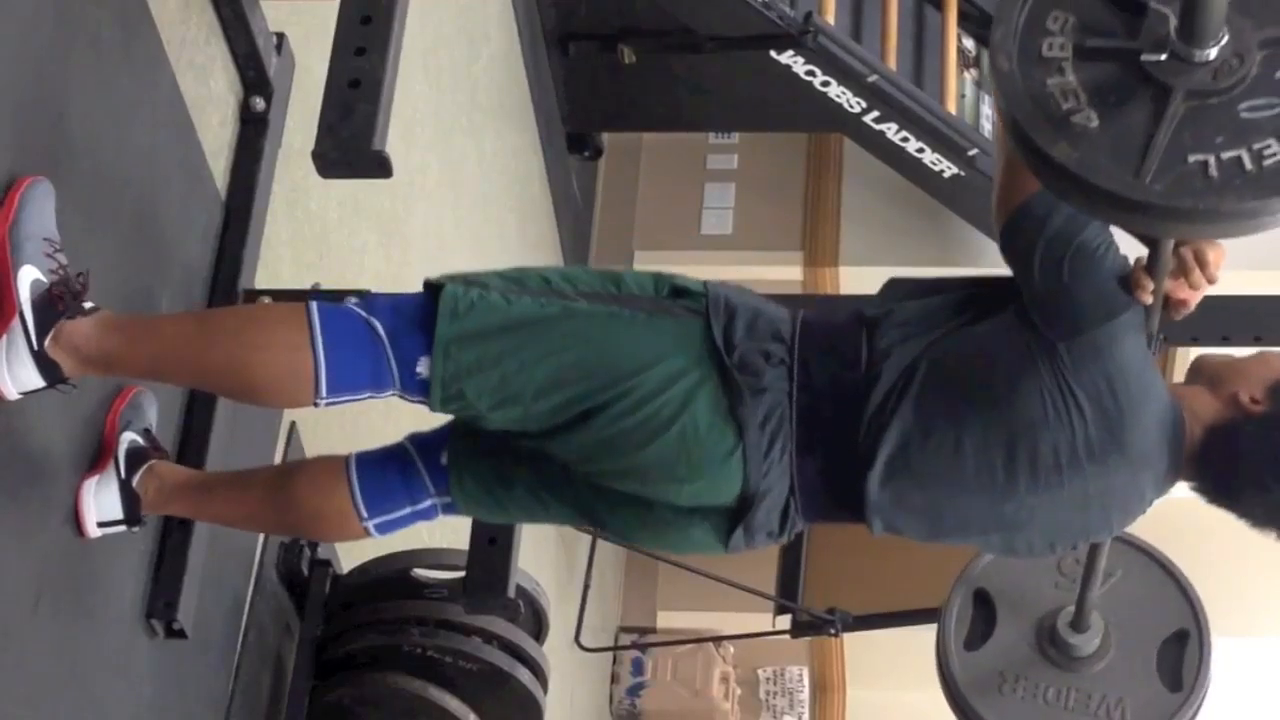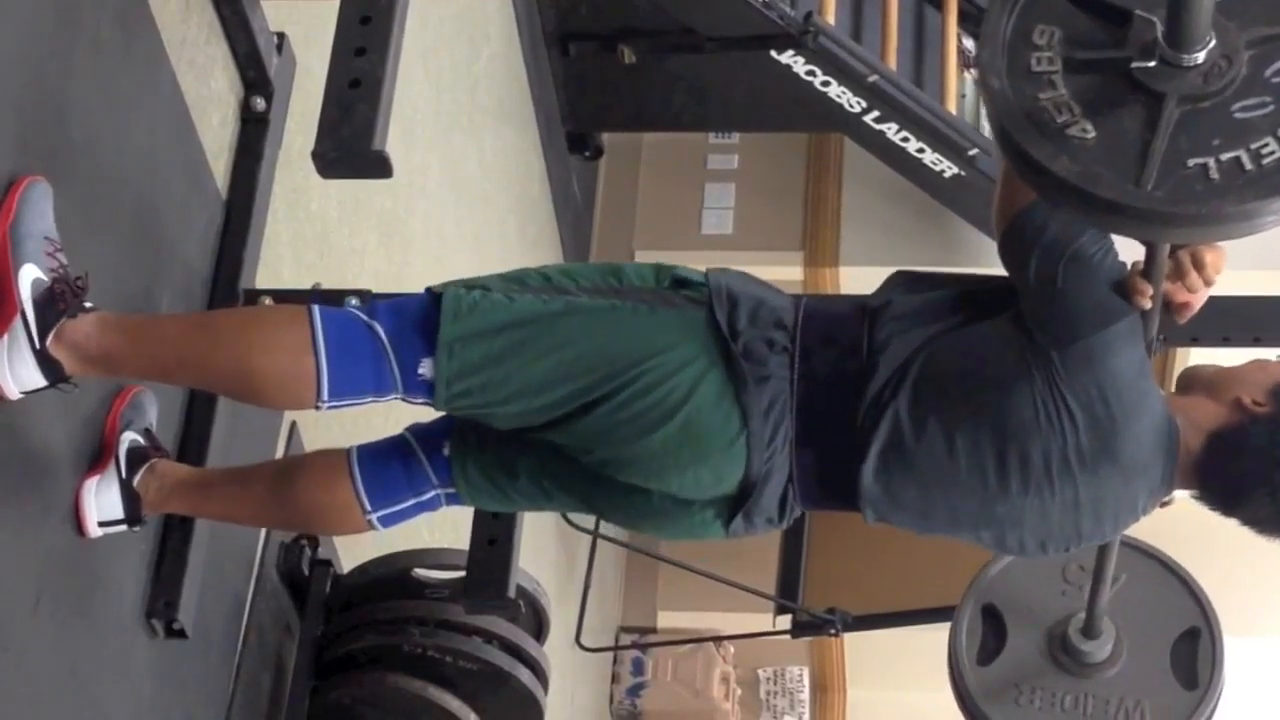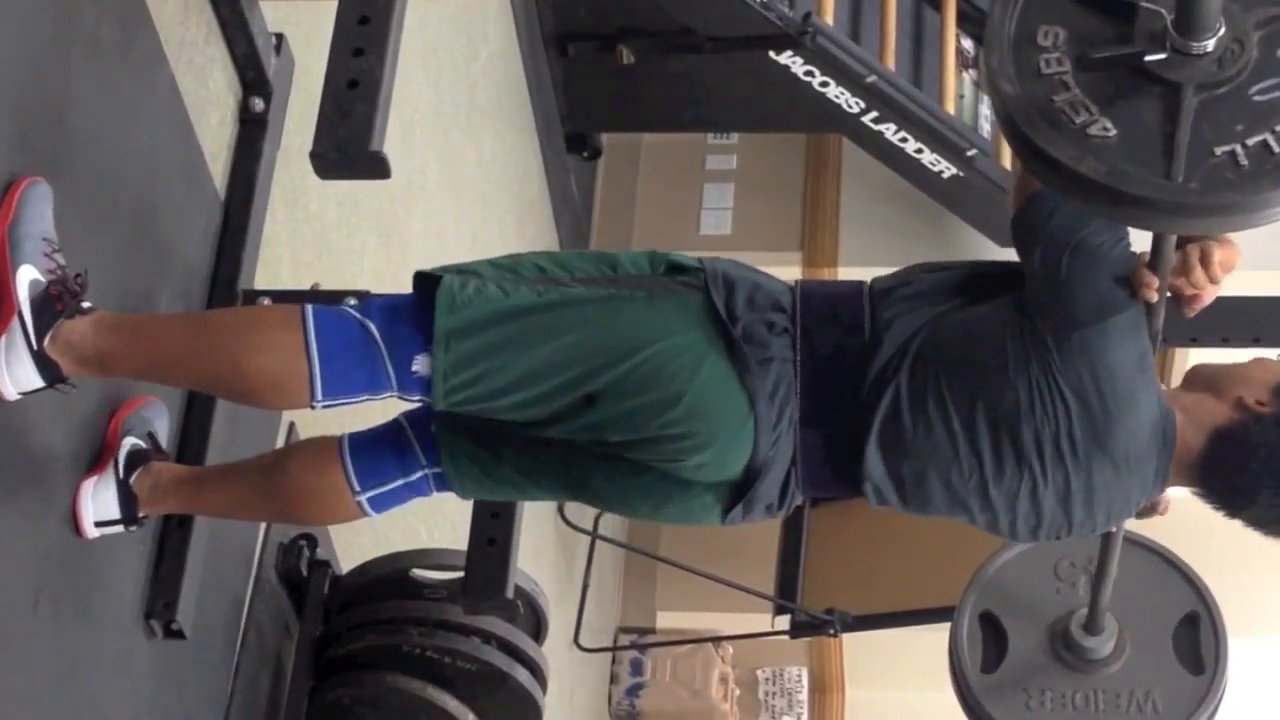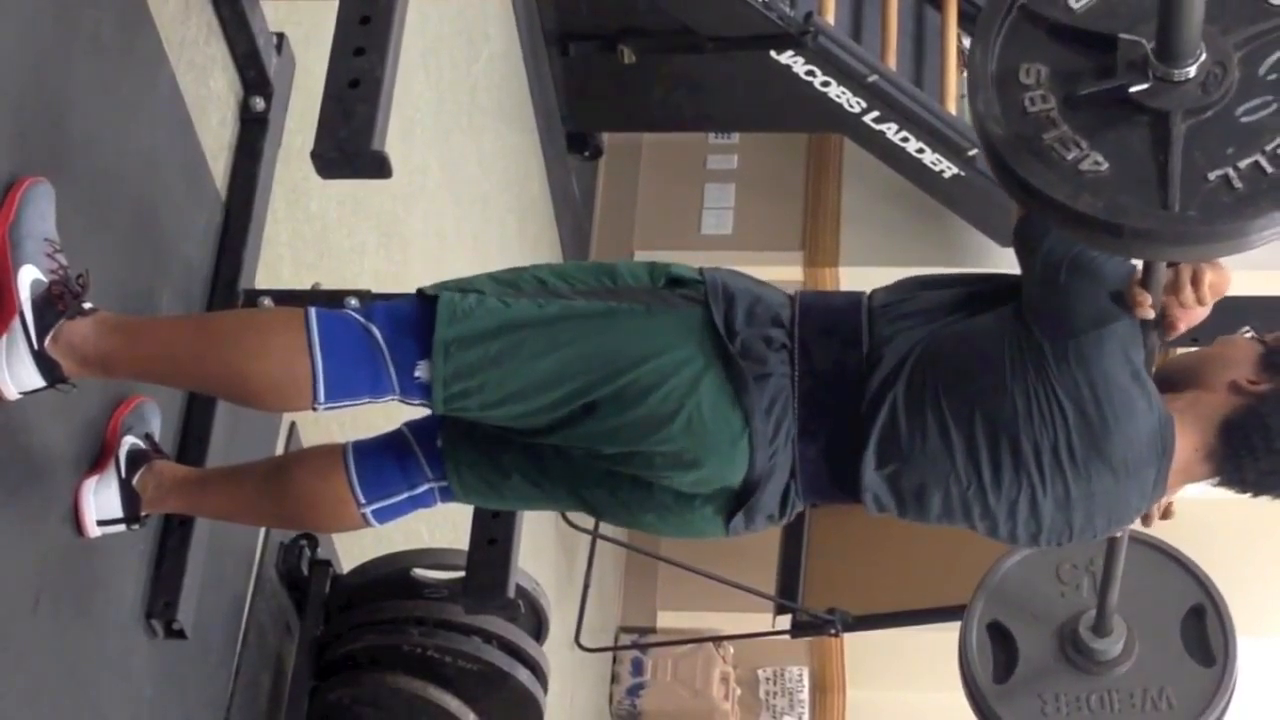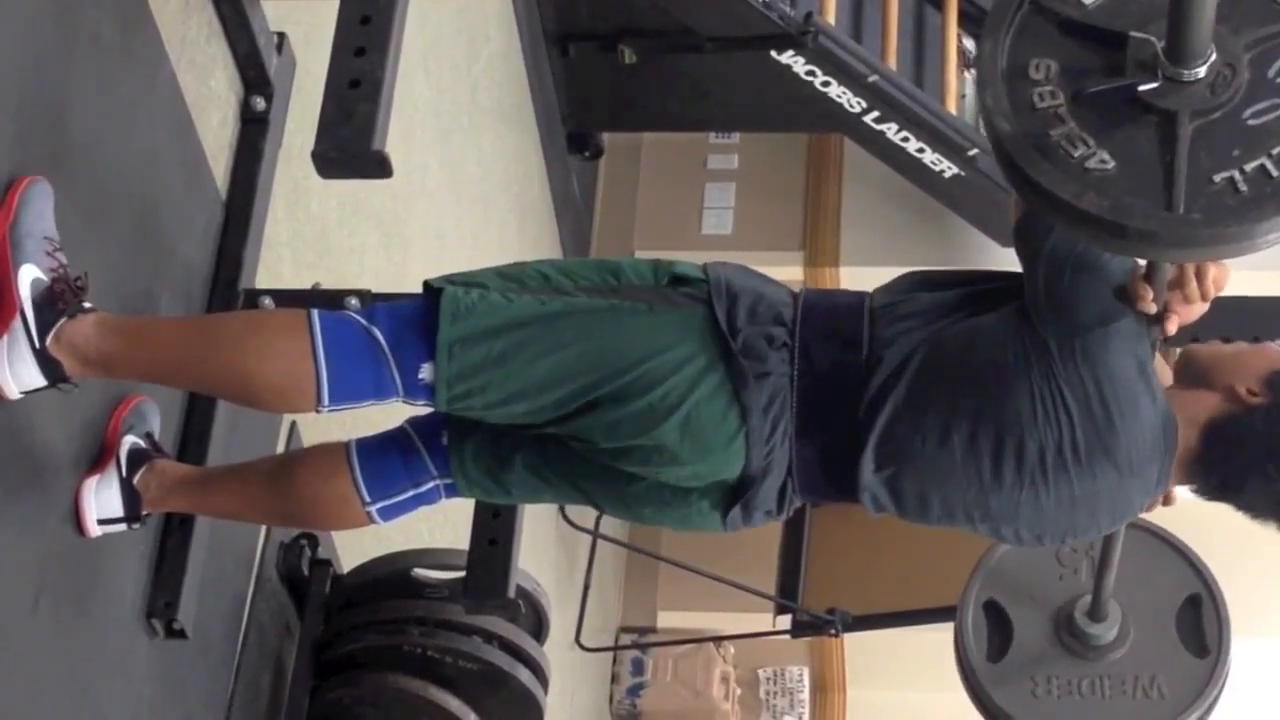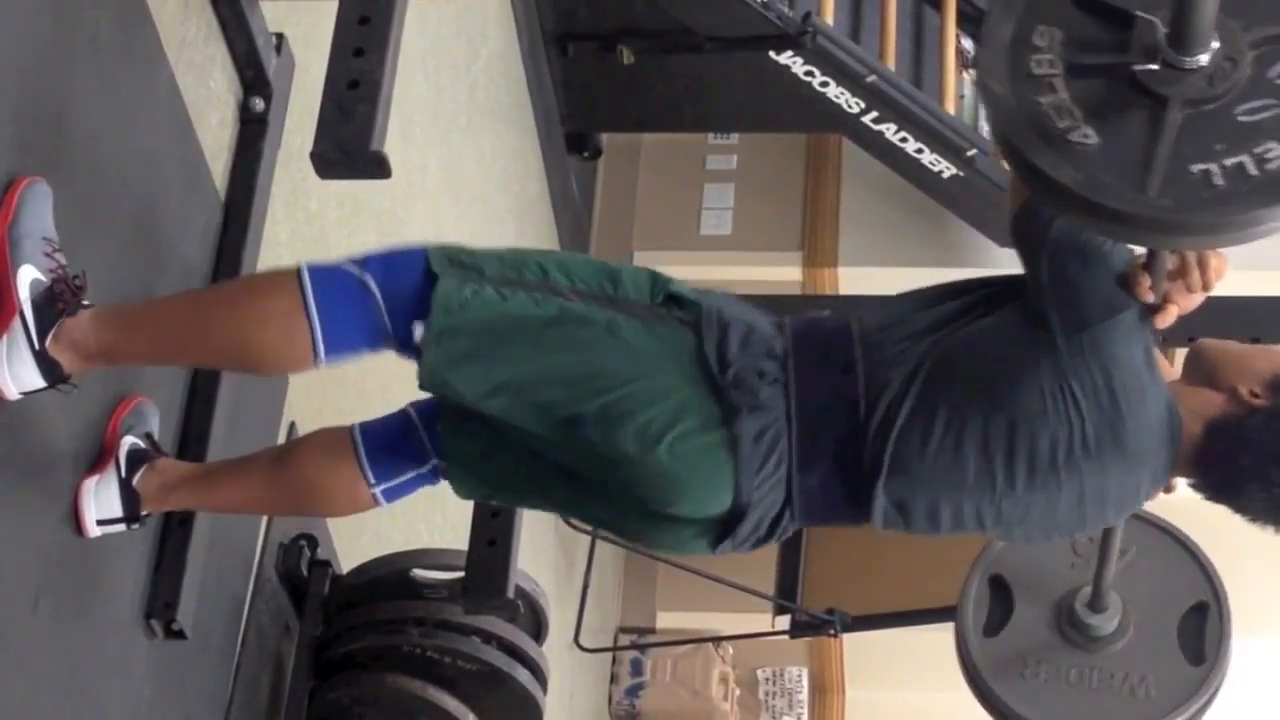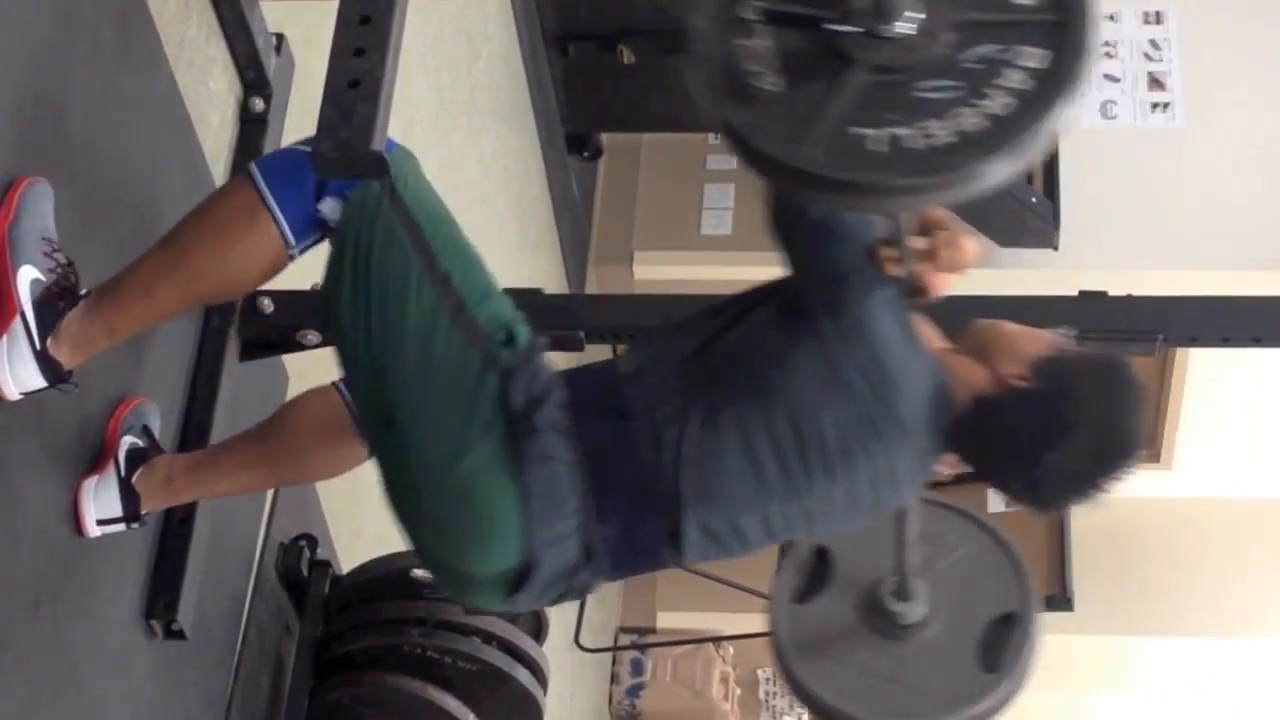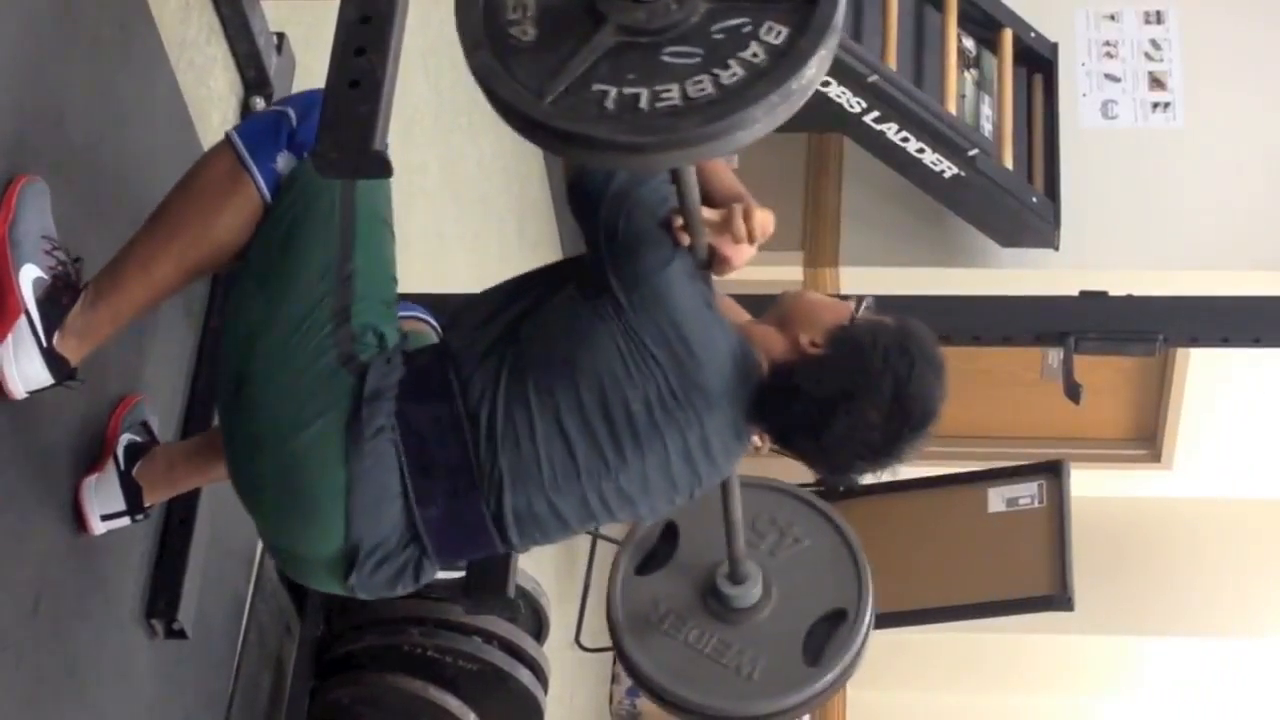
dt=0.5s
person 1, frame 1
left shoulder: (1108, 363)
right shoulder: (1121, 489)
left elbow: (1025, 163)
left hip: (720, 387)
right hip: (744, 491)
left knee: (371, 337)
right knee: (406, 483)
right ankle: (152, 485)
person 1, frame 2
left shoulder: (1103, 375)
right shoulder: (1113, 498)
left elbow: (1028, 176)
right wrist: (1153, 280)
left hip: (723, 372)
right hip: (739, 479)
left knee: (370, 346)
right knee: (415, 472)
right ankle: (150, 482)
person 1, frame 3
left shoulder: (1104, 360)
right shoulder: (1108, 495)
right wrist: (1170, 279)
left hip: (716, 362)
right hip: (737, 464)
left knee: (359, 351)
right knee: (400, 458)
right ankle: (150, 486)
person 1, frame 4
left shoulder: (1099, 377)
right shoulder: (1110, 503)
left wrist: (1136, 288)
right wrist: (1158, 289)
right hip: (736, 482)
left knee: (363, 355)
right knee: (409, 472)
right ankle: (149, 484)
person 1, frame 5
left shoulder: (1105, 373)
right shoulder: (1112, 493)
left elbow: (1051, 212)
left wrist: (1141, 295)
right wrist: (1154, 297)
right hip: (735, 471)
left knee: (372, 351)
right knee: (426, 463)
right ankle: (154, 482)
person 1, frame 6
left shoulder: (1102, 360)
right shoulder: (1119, 482)
left elbow: (1045, 204)
left wrist: (1136, 285)
right wrist: (1159, 300)
left hip: (720, 410)
right hip: (728, 495)
left knee: (387, 294)
right knee: (423, 436)
right ankle: (154, 482)
person 1, frame 7
left shoulder: (879, 356)
right shoulder: (902, 462)
left elbow: (809, 196)
left wrist: (904, 250)
right wrist: (916, 263)
left hip: (502, 475)
right hip: (526, 549)
left knee: (350, 169)
right knee: (387, 387)
right ankle: (153, 484)
person 1, frame 8
left shoulder: (673, 316)
right shoulder: (717, 444)
left elbow: (599, 157)
right wrist: (724, 218)
left hip: (325, 474)
right hip: (366, 542)
left knee: (313, 127)
right knee: (413, 334)
right ankle: (151, 476)
